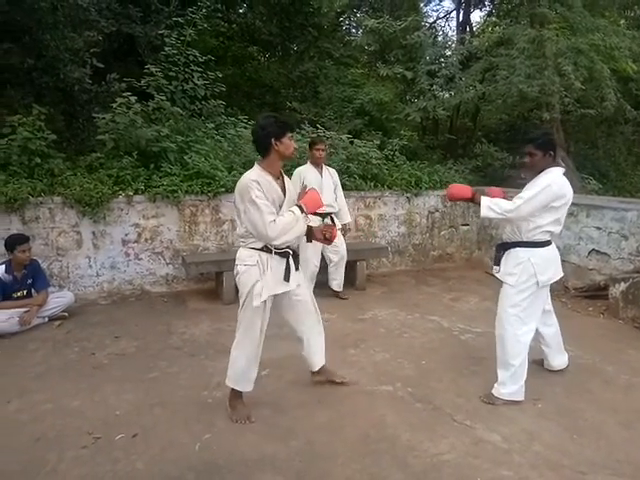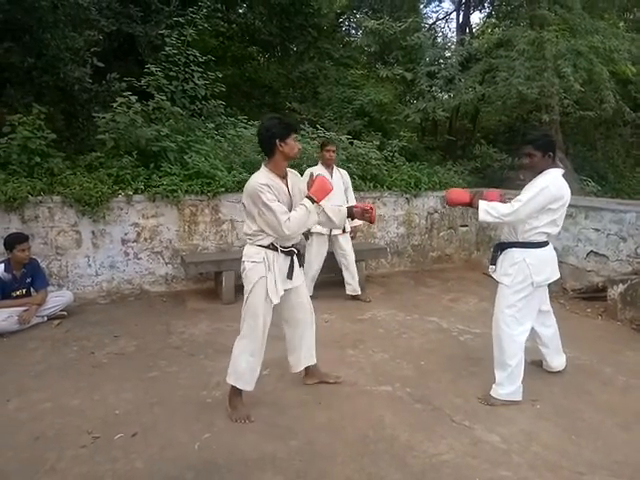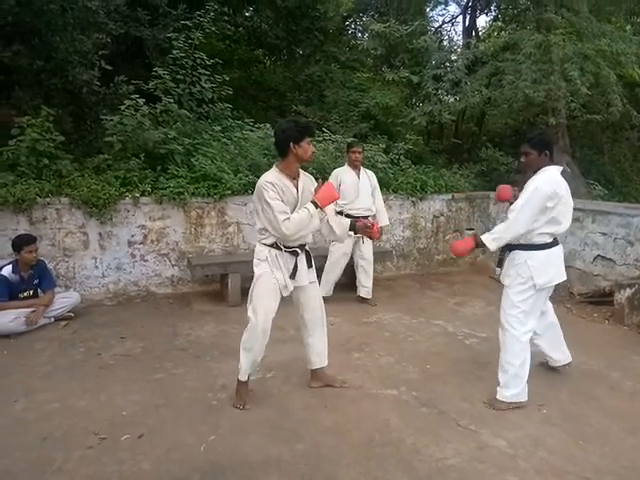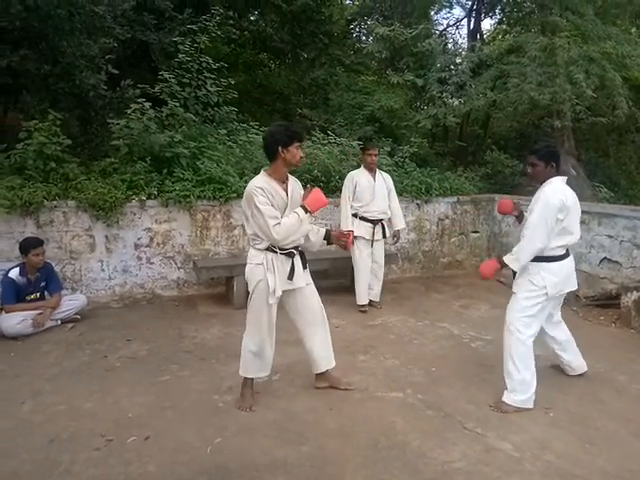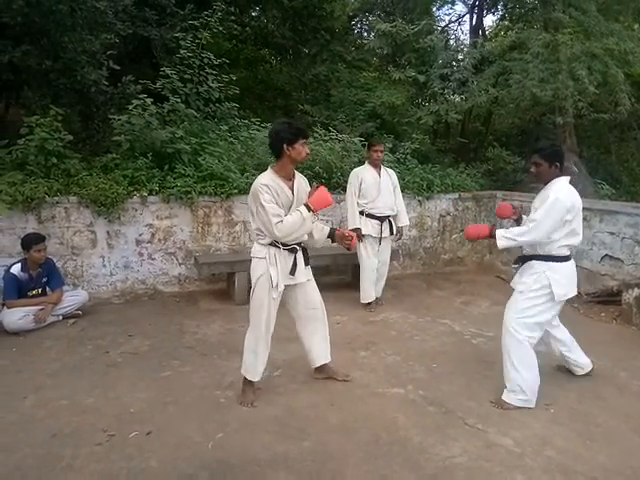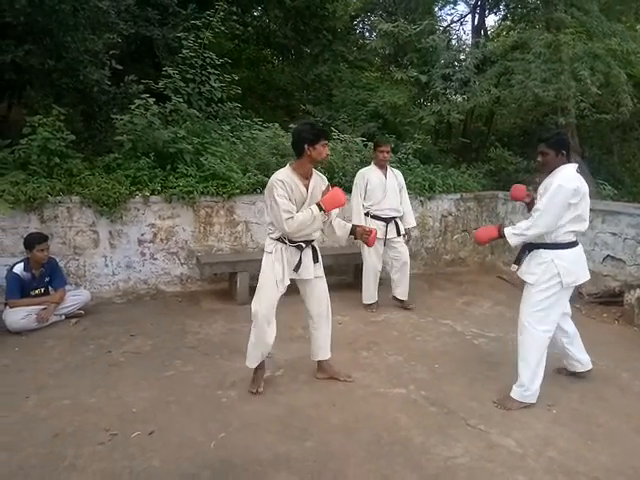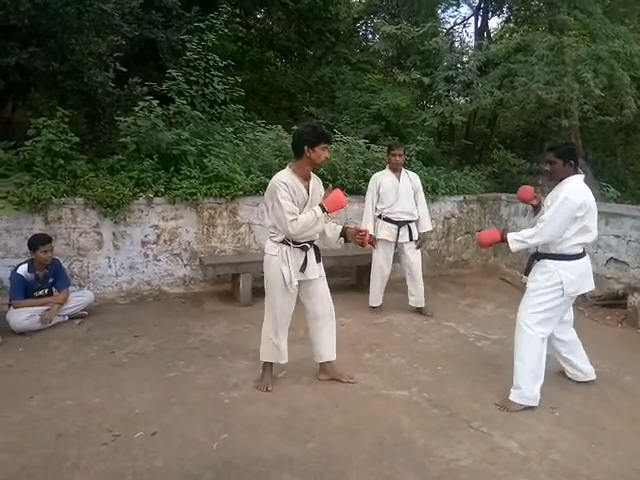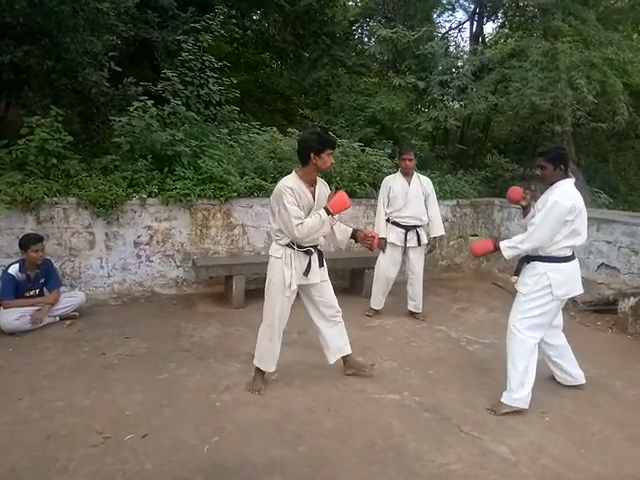
dt=0.3s
person 1, frame 1
left shoulder: (283, 179)
right shoulder: (251, 183)
right elbow: (271, 231)
left wrist: (310, 231)
right wrist: (301, 208)
left hip: (284, 262)
right hip: (257, 264)
left knee: (308, 313)
right knee: (251, 332)
left ankle: (319, 368)
right ankle: (236, 396)
person 1, frame 2
left shoulder: (293, 177)
right shoulder: (259, 186)
left elbow: (317, 211)
right elbow: (287, 228)
left wrist: (350, 212)
right wrist: (311, 198)
left hip: (287, 260)
right hip: (262, 262)
left knee: (301, 315)
right knee: (254, 328)
left ankle: (310, 370)
right ankle: (236, 395)
person 1, frame 3
left shoulder: (307, 181)
right shoulder: (268, 184)
left elbow: (324, 220)
right elbow: (286, 228)
left wrist: (354, 225)
right wrist: (315, 204)
left hip: (300, 258)
right hip: (272, 259)
left knee: (314, 314)
right knee: (260, 322)
left ankle: (317, 372)
right ankle: (243, 381)
person 1, frame 4
left shoulder: (295, 184)
right shoulder: (257, 189)
right elbow: (277, 233)
left wrist: (328, 236)
right wrist: (305, 209)
left hip: (294, 261)
right hip: (266, 264)
left knee: (314, 316)
right knee: (260, 326)
left ankle: (324, 373)
right ankle: (248, 384)
person 1, frame 5
left shoulder: (301, 181)
right shoulder: (263, 186)
right elbow: (280, 230)
left wrist: (332, 234)
right wrist: (308, 207)
left hip: (297, 257)
right hip: (270, 259)
left knee: (314, 311)
right knee: (262, 322)
left ankle: (321, 365)
right ankle: (249, 382)
person 1, frame 6
left shoulder: (321, 181)
right shoulder: (280, 181)
left elbow: (329, 220)
right elbow: (289, 225)
left wrist: (353, 230)
right wrist: (320, 206)
left hip: (308, 253)
right hip: (280, 253)
left knee: (320, 309)
right knee: (262, 311)
left ankle: (323, 365)
right ankle: (258, 368)
person 1, frame 7
left shoulder: (316, 183)
right shoulder: (281, 183)
right elbow: (292, 227)
left wrist: (345, 233)
right wrist: (323, 208)
left hip: (309, 254)
right hip: (282, 255)
left knee: (322, 309)
right knee: (278, 315)
left ankle: (326, 366)
right ankle: (268, 368)
person 1, frame 8
left shoulder: (322, 186)
right shoulder: (286, 188)
left elbow: (329, 224)
right elbow: (299, 231)
left wrist: (355, 235)
right wrist: (327, 210)
left hip: (313, 257)
right hip: (286, 258)
left knee: (329, 309)
right knee: (275, 317)
left ankle: (348, 361)
right ankle: (261, 372)
person 2, frame 1
left shoulder: (552, 184)
right shoulder: (547, 179)
left elbow: (516, 210)
right elbow: (528, 211)
left wrist: (476, 199)
right wrist: (506, 201)
left hip: (528, 259)
right hip: (535, 255)
left knee: (512, 321)
right knee: (540, 311)
left ankle: (509, 390)
right ankle: (555, 360)
person 2, frame 2
left shoulder: (549, 184)
right shoulder: (548, 181)
left elbow: (516, 212)
right elbow: (526, 212)
left wrist: (475, 203)
right wrist: (503, 205)
left hip: (527, 259)
right hip: (533, 257)
left knee: (507, 321)
right knee: (537, 311)
left ankle: (507, 391)
right ankle: (554, 360)
person 2, frame 3
left shoulder: (540, 182)
right shoulder: (556, 181)
left elbow: (517, 225)
left wrist: (482, 240)
right wrist: (518, 203)
left hip: (531, 260)
right hip: (544, 254)
left knee: (514, 322)
right knee: (539, 311)
left ankle: (512, 393)
right ankle: (558, 357)
person 2, frame 4
left shoulder: (549, 194)
right shoulder: (563, 191)
left elbow: (535, 240)
left wrist: (506, 261)
right wrist: (523, 217)
left hip: (543, 271)
right hip: (557, 265)
left knee: (518, 328)
right knee: (550, 319)
left ankle: (518, 397)
right ankle: (573, 364)
person 2, frame 5
left shoulder: (559, 195)
right shoulder: (555, 191)
left elbow: (536, 233)
left wrist: (496, 234)
right wrist: (520, 220)
left hip: (545, 272)
right hip: (548, 268)
left knee: (517, 327)
right knee: (546, 322)
left ankle: (519, 395)
right ankle: (580, 364)
person 2, frame 6
left shoulder: (563, 182)
right shoulder: (564, 179)
left elbow: (541, 225)
left wrist: (502, 232)
right wrist: (532, 204)
left hip: (554, 260)
right hip: (555, 257)
left knee: (534, 322)
right knee: (556, 315)
left ankle: (525, 392)
right ankle: (579, 363)
person 2, frame 7
left shoulder: (571, 194)
right shoulder: (570, 189)
left elbow: (545, 233)
left wrist: (505, 238)
right wrist: (539, 209)
left hip: (559, 269)
right hip: (564, 266)
left knee: (530, 324)
right knee: (557, 323)
left ankle: (524, 394)
right ankle: (581, 371)
person 2, frame 8
left shoulder: (560, 198)
right shoulder: (563, 193)
left elbow: (535, 237)
right elbow: (543, 228)
left wrist: (498, 246)
right wrist: (528, 209)
left hip: (548, 272)
right hip: (558, 269)
left knee: (522, 328)
right knee: (547, 326)
left ankle: (516, 398)
right ankle: (570, 376)
person 3, frame 1
left shoulder: (332, 173)
right shoulder: (301, 172)
left elbow: (339, 198)
left wrist: (344, 221)
left hip: (330, 220)
right hip: (311, 221)
left knee: (340, 253)
right knee: (310, 260)
left ankle: (336, 288)
person 3, frame 2
left shoulder: (343, 174)
right shoulder: (312, 173)
left elbow: (350, 199)
left wrist: (354, 222)
left hip: (341, 223)
right hip: (320, 223)
left knee: (348, 258)
right knee: (313, 260)
left ankle: (354, 291)
person 3, frame 3
left shoulder: (370, 175)
right shoulder: (338, 174)
left elbow: (377, 200)
left wrist: (381, 224)
left knee: (366, 260)
right knee: (337, 259)
left ankle: (364, 293)
right ankle: (322, 292)
person 3, frame 4
left shoulder: (385, 177)
right shoulder: (353, 176)
left elbow: (393, 202)
right elbow: (346, 203)
left wrist: (397, 227)
right wrist: (347, 228)
left hip: (379, 227)
right hip: (360, 226)
left knee: (377, 264)
right knee: (362, 264)
left ankle: (373, 297)
right ankle: (362, 300)
person 3, frame 5
left shoulder: (390, 174)
right shoulder: (358, 173)
left elbow: (397, 199)
right elbow: (352, 200)
left wrist: (400, 224)
right wrist: (355, 226)
left hip: (386, 224)
right hip: (367, 223)
left knee: (383, 262)
right knee: (369, 262)
left ankle: (376, 294)
right ankle: (368, 298)
person 3, frame 6
left shoulder: (397, 174)
right shoulder: (364, 174)
left elbow: (404, 200)
right elbow: (357, 202)
left wrist: (408, 225)
left hip: (394, 225)
right hip: (373, 225)
left knee: (402, 260)
right knee: (372, 264)
left ankle: (401, 296)
right ankle: (370, 299)
person 3, frame 7
left shoulder: (413, 178)
right shoulder: (378, 178)
left elbow: (421, 204)
right elbow: (370, 205)
left wrist: (423, 230)
right wrist: (369, 231)
left hip: (409, 229)
right hip: (386, 228)
left knee: (414, 267)
right knee: (381, 268)
left ankle: (418, 303)
right ankle: (375, 302)
person 3, frame 8
left shoulder: (425, 182)
right shoulder: (389, 181)
left elbow: (432, 209)
right elbow: (381, 209)
left wrist: (434, 235)
right wrist: (381, 235)
left hip: (417, 234)
right hip: (394, 232)
left knee: (416, 273)
right knee: (385, 271)
left ankle: (415, 308)
right ankle: (375, 305)
